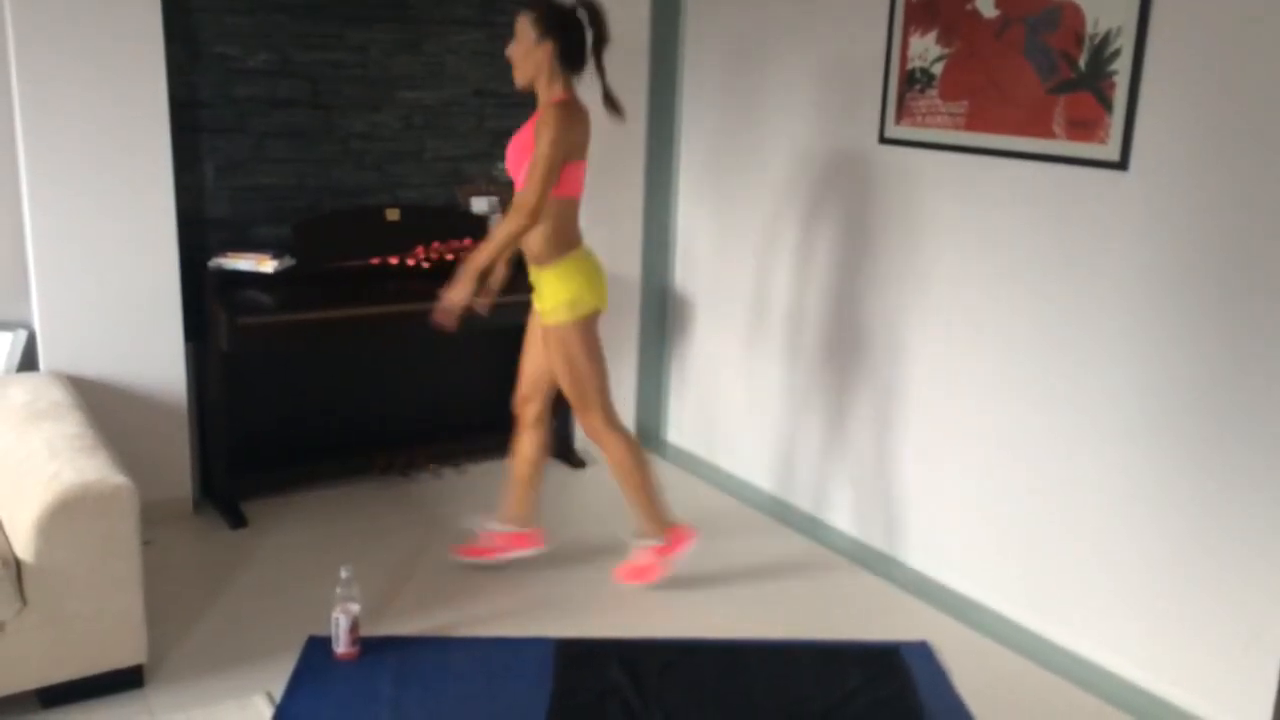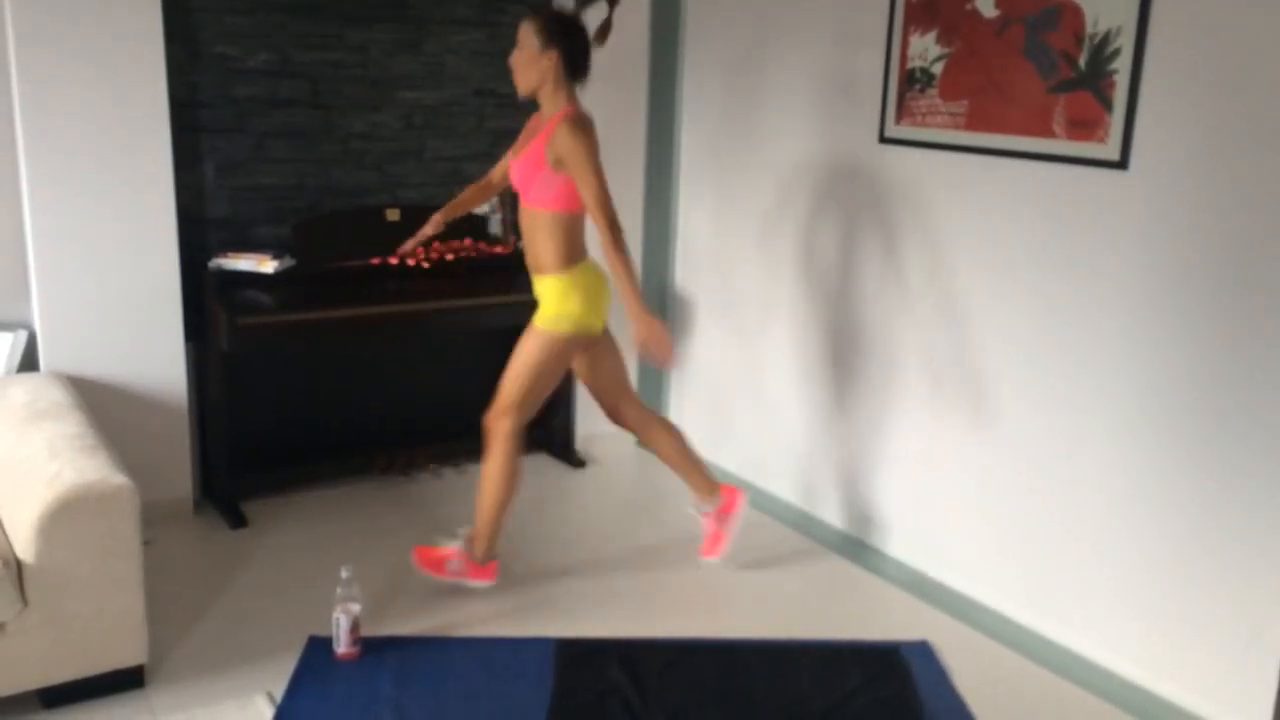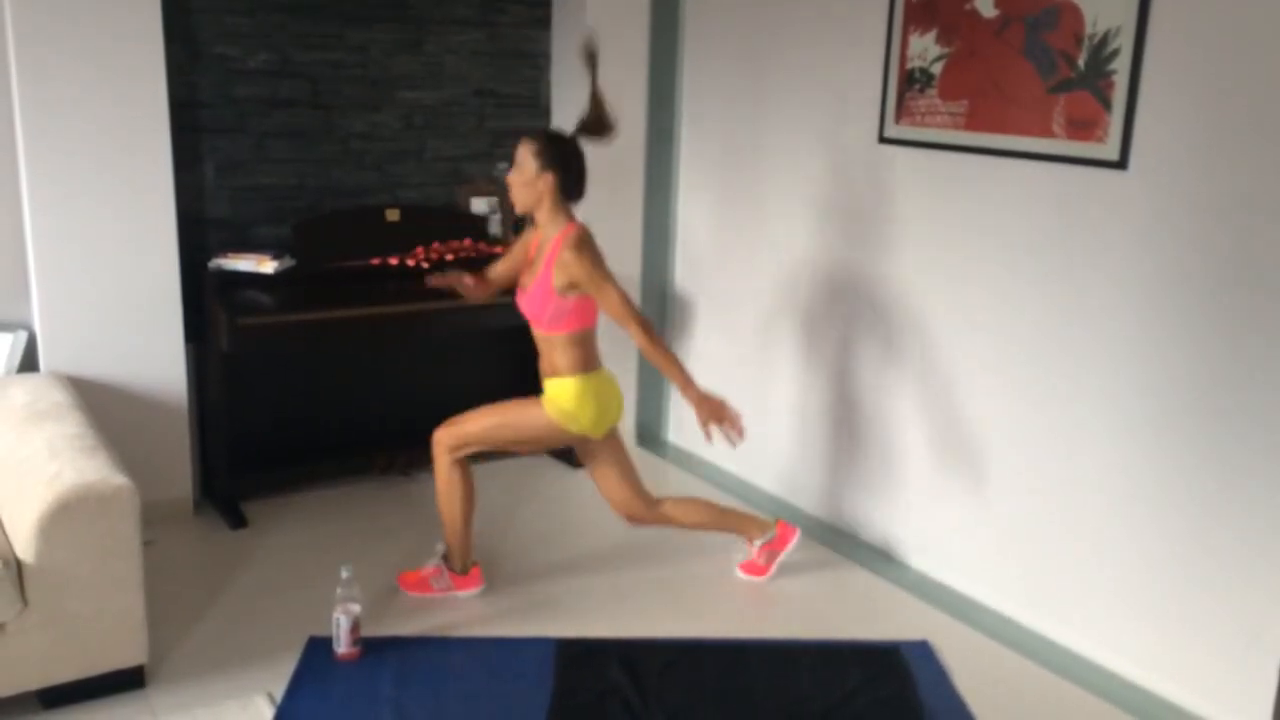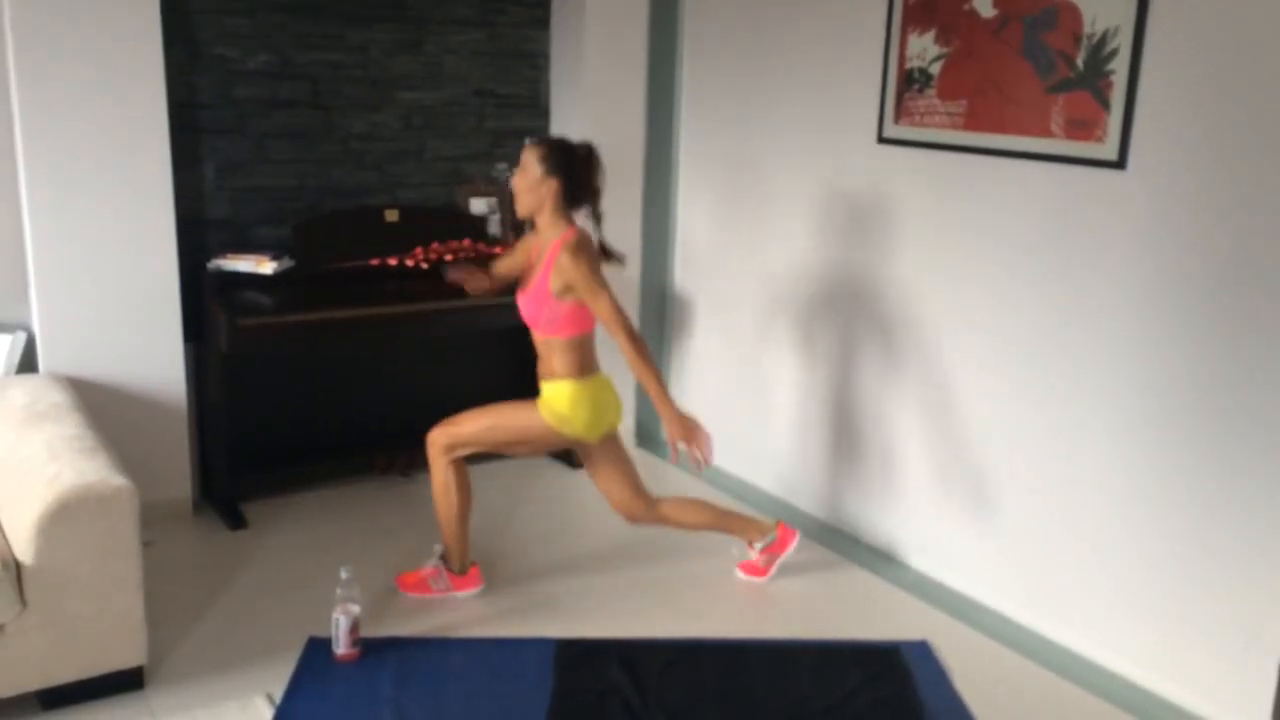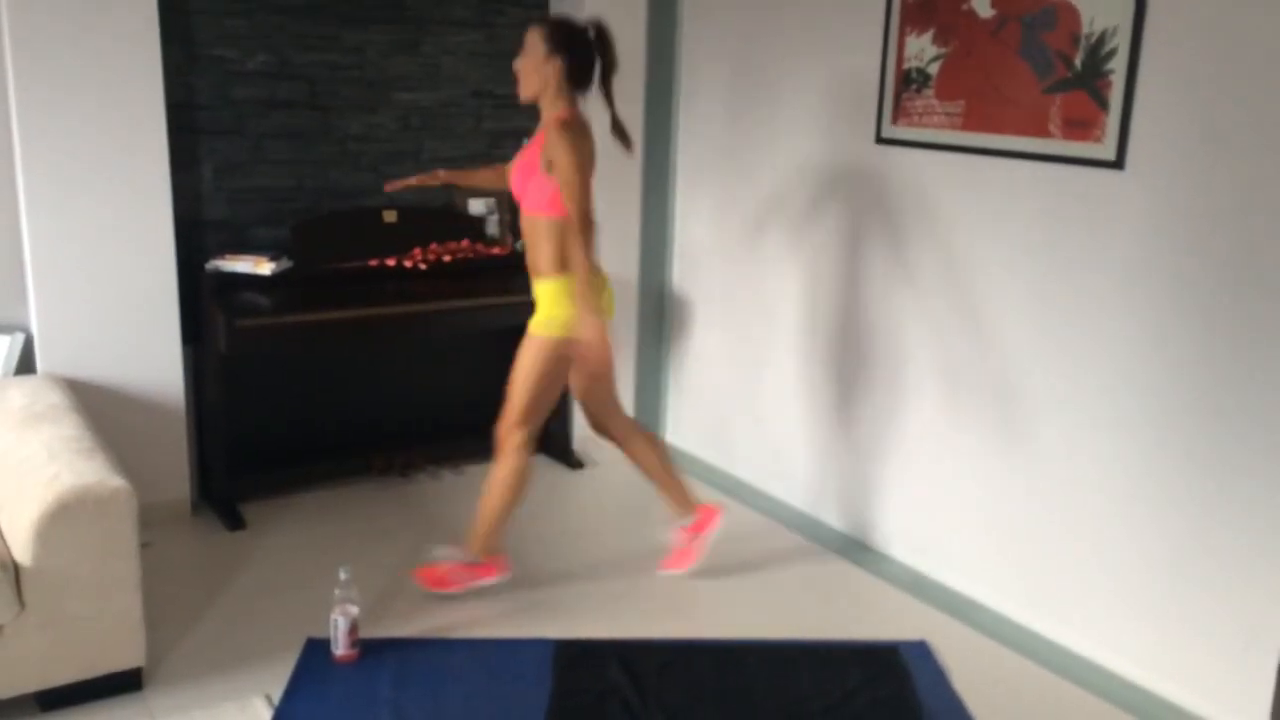
dt=0.2s
person 1, frame 1
left shoulder: (560, 116)
right shoulder: (553, 112)
left elbow: (528, 209)
left wrist: (468, 271)
right wrist: (498, 264)
left hip: (565, 285)
right hip: (553, 280)
left knee: (597, 420)
right knee: (530, 407)
left ankle: (659, 533)
right ankle: (516, 525)
person 1, frame 2
left shoulder: (569, 129)
right shoulder: (542, 124)
left elbow: (607, 222)
right elbow: (494, 181)
left wrist: (638, 309)
right wrist: (441, 216)
left hip: (570, 297)
right hip: (563, 295)
left knee: (502, 420)
right knee: (626, 413)
left ankle: (476, 557)
right ankle: (716, 500)
person 1, frame 3
left shoulder: (573, 247)
right shoulder: (537, 237)
left elbow: (636, 324)
right elbow: (490, 283)
left wrist: (692, 392)
right wrist: (466, 281)
left hip: (577, 400)
right hip: (580, 395)
left knee: (448, 442)
right knee: (640, 510)
left ankle: (457, 568)
right ankle: (765, 533)
person 1, frame 4
left shoulder: (572, 252)
right shoulder: (539, 240)
left elbow: (625, 335)
right elbow: (493, 278)
left wrist: (672, 412)
right wrist: (475, 277)
left hip: (572, 404)
right hip: (580, 400)
left knee: (441, 443)
right knee: (641, 509)
left ankle: (456, 568)
right ankle: (766, 534)
person 1, frame 5
left shoulder: (563, 131)
right shoulder: (553, 130)
left elbow: (581, 224)
right elbow: (508, 176)
left wrist: (591, 311)
right wrist: (439, 177)
left hip: (567, 300)
right hip: (566, 300)
left knee: (515, 431)
right knee: (608, 420)
left ankle: (481, 556)
right ankle: (692, 513)
